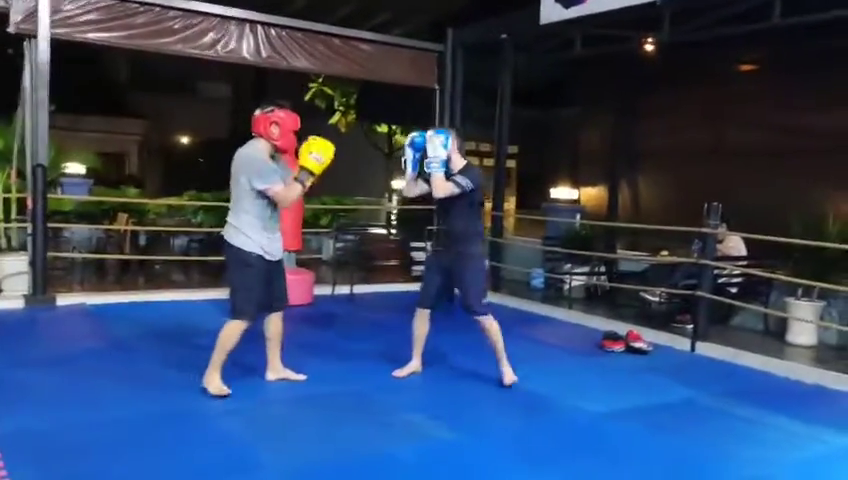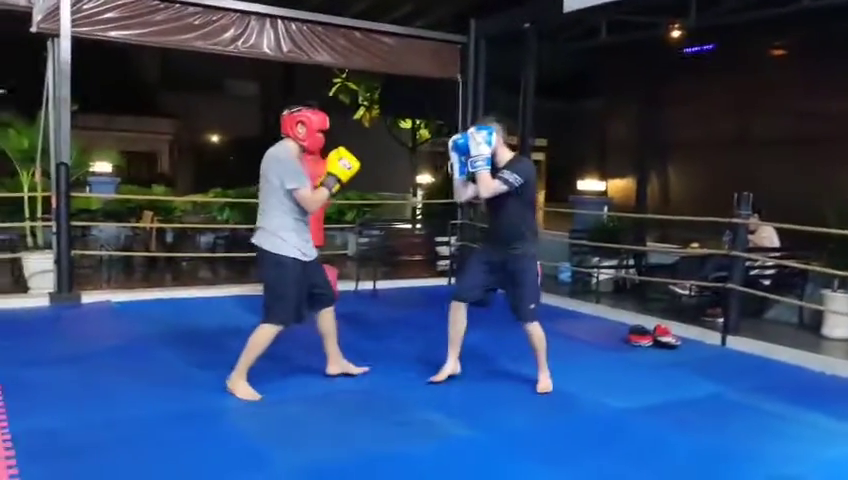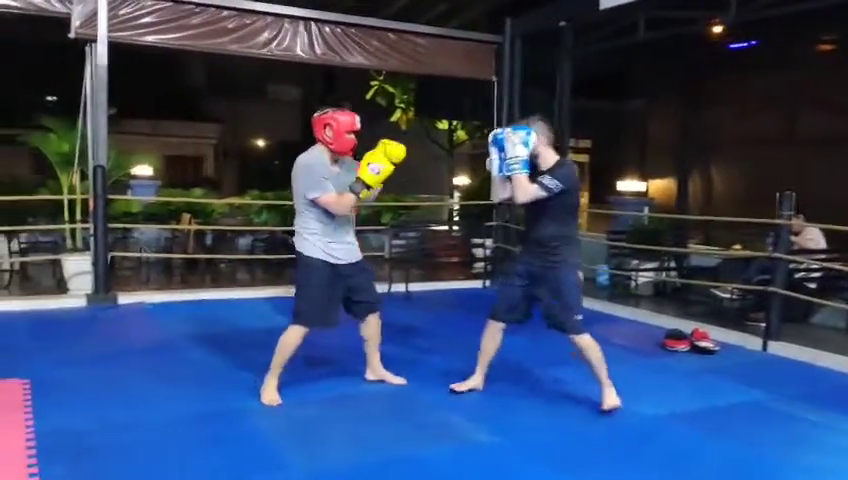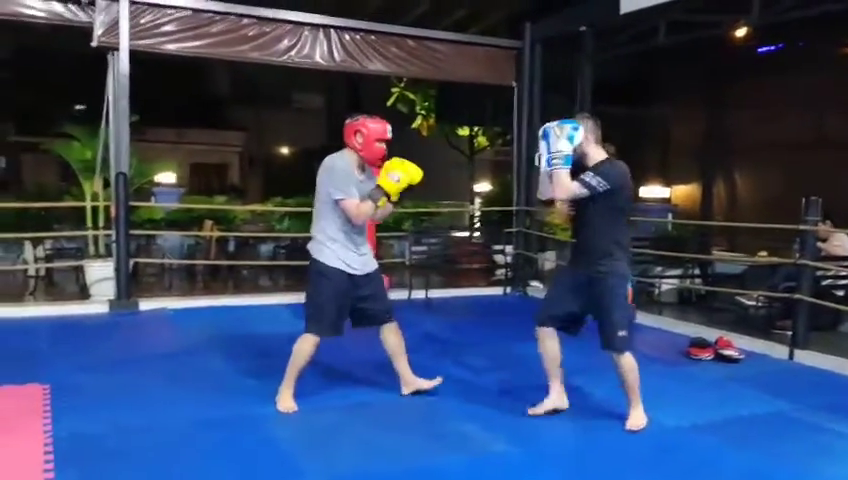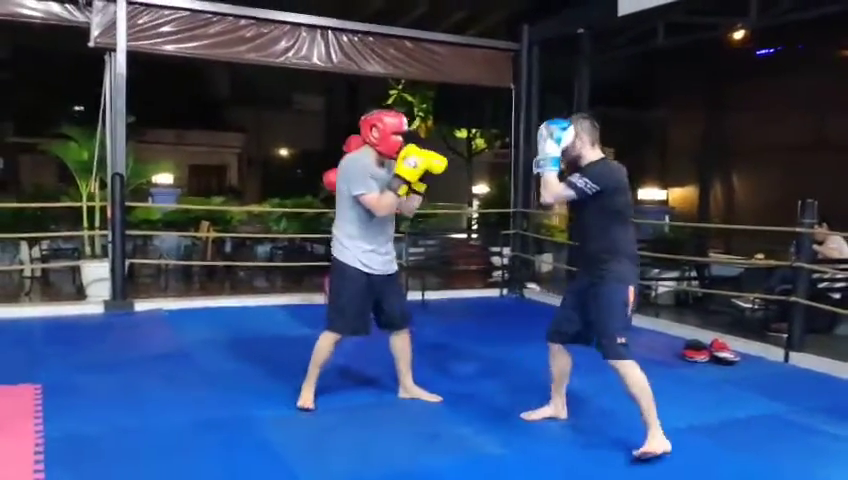
dt=0.4s
person 1, frame 1
left shoulder: (472, 173)
right shoulder: (441, 172)
left elbow: (439, 192)
right elbow: (410, 191)
left wrist: (435, 158)
right wrist: (412, 157)
left hip: (469, 253)
right hip: (442, 251)
left knee: (479, 312)
right knee: (423, 307)
left ankle: (505, 365)
right ankle: (415, 361)
person 1, frame 2
left shoulder: (522, 166)
right shoulder: (489, 168)
left elbow: (486, 191)
right elbow: (461, 196)
left wrist: (478, 155)
right wrist: (458, 160)
left hip: (520, 253)
right hip: (490, 249)
left knee: (528, 318)
right knee: (459, 299)
left ankle: (544, 372)
right ankle: (452, 362)
person 1, frame 3
left shoulder: (566, 171)
right shoulder: (530, 170)
left elbow: (522, 196)
left wrist: (516, 156)
right wrist: (499, 158)
left hip: (560, 263)
right hip: (528, 260)
left knee: (574, 330)
right knee: (496, 319)
left ankle: (607, 387)
right ankle: (478, 378)
person 1, frame 4
left shoulder: (614, 172)
right shoulder: (584, 173)
left elbow: (562, 192)
right elbow: (545, 193)
left wrist: (561, 153)
right wrist: (549, 154)
left hip: (609, 272)
right hip: (578, 265)
left knee: (617, 347)
right knee: (545, 323)
left ankle: (636, 407)
right ankle: (557, 395)
person 1, frame 5
left shoulder: (607, 172)
right shoulder: (587, 174)
left elbow: (549, 196)
right elbow: (551, 196)
left wrist: (549, 153)
right wrist: (548, 158)
left hip: (614, 276)
right hip: (588, 274)
left knee: (616, 354)
right knee: (557, 339)
left ankle: (656, 432)
right ankle: (557, 404)
person 2, frame 1
left shoulder: (271, 158)
right shoulder: (252, 157)
left elbow: (289, 185)
right elbow: (285, 199)
left wrist: (308, 168)
right wrist: (309, 170)
left hip: (268, 247)
right hip: (246, 248)
left knee: (276, 308)
right knee: (244, 315)
left ankle: (275, 367)
right ankle: (213, 373)
person 2, frame 2
left shoulder: (291, 157)
right shoulder: (282, 157)
left elbow: (308, 199)
right elbow: (311, 204)
left wrist: (333, 176)
right wrist: (334, 177)
left hip: (300, 248)
right hip: (280, 251)
left knee: (326, 301)
right knee: (277, 320)
left ankle: (335, 360)
right ankle: (238, 377)
person 2, frame 3
left shoulder: (344, 161)
right shoulder: (309, 163)
left elbow: (363, 198)
right elbow: (338, 207)
left wrist: (382, 167)
right wrist: (364, 180)
left hip: (347, 252)
right hip: (317, 255)
left knee: (371, 309)
right knee: (304, 322)
left ankle: (374, 368)
right ankle: (271, 381)
person 2, frame 4
left shoulder: (367, 170)
right shoulder: (335, 166)
left elbow: (376, 215)
right elbow: (357, 215)
left wrist: (395, 190)
right wrist: (384, 187)
left hip: (361, 261)
right hip: (331, 263)
left knee: (387, 319)
right knee: (316, 331)
left ankle: (407, 380)
right ankle: (286, 389)
person 2, frame 5
left shoulder: (389, 166)
right shoulder: (355, 163)
left elbow: (408, 208)
right elbow: (380, 208)
left wrist: (419, 178)
right wrist: (403, 177)
left hip: (383, 263)
right hip: (352, 262)
left knee: (400, 324)
right knee: (337, 329)
left ankle: (407, 386)
right ankle: (308, 387)
